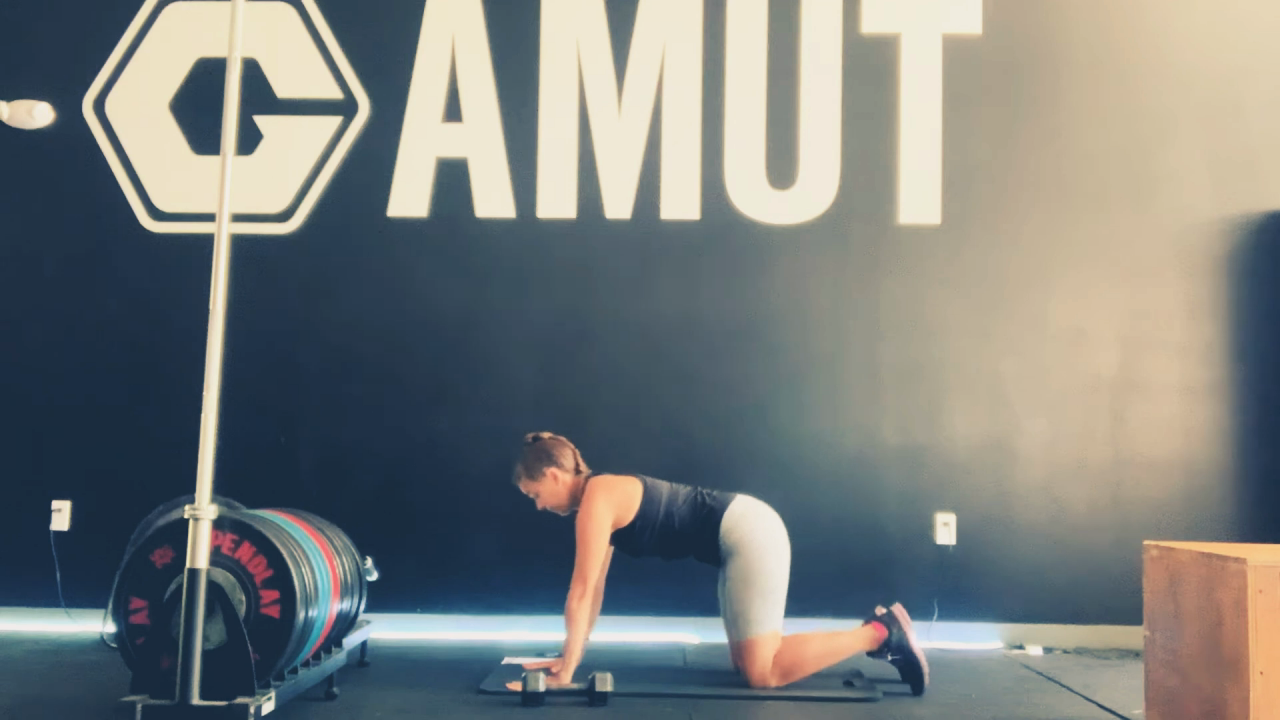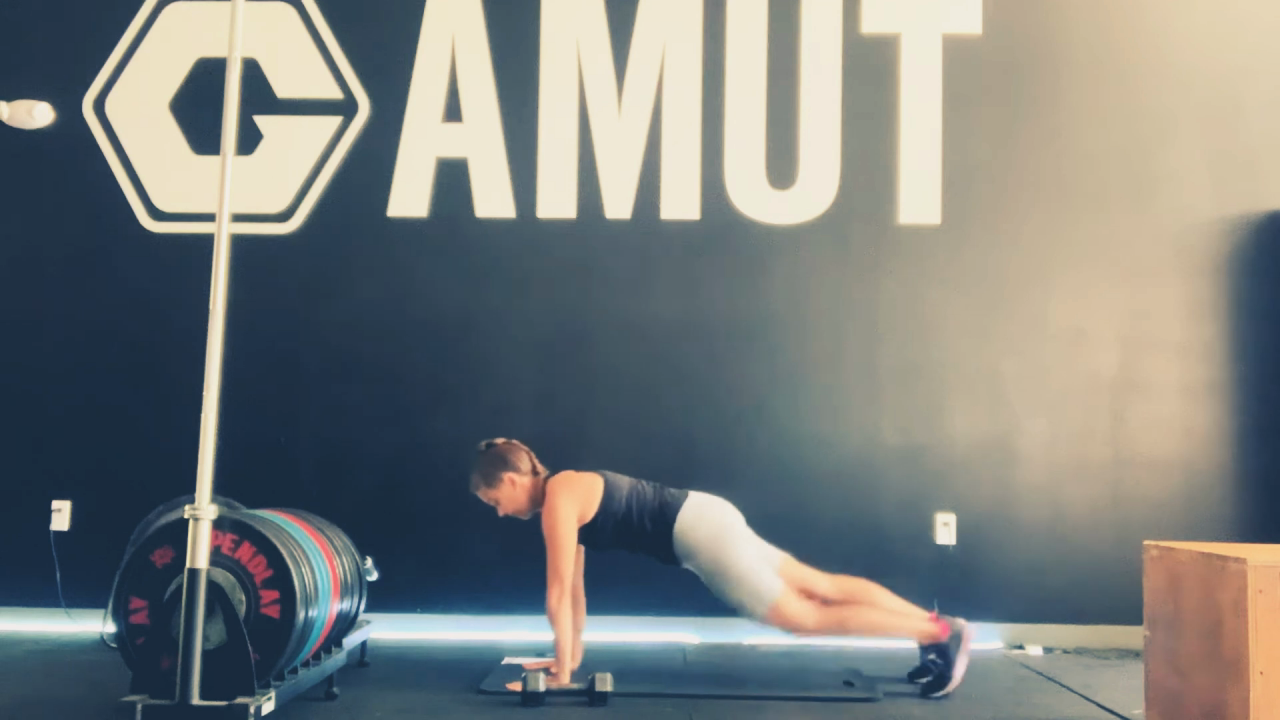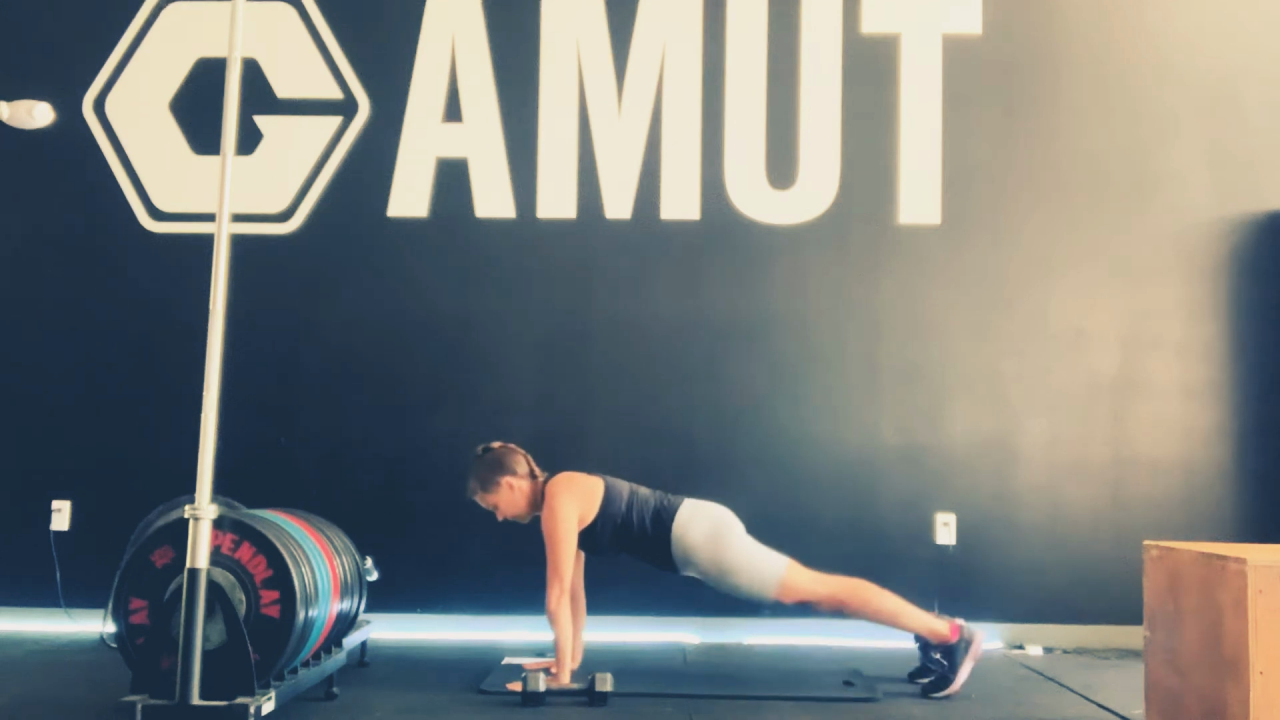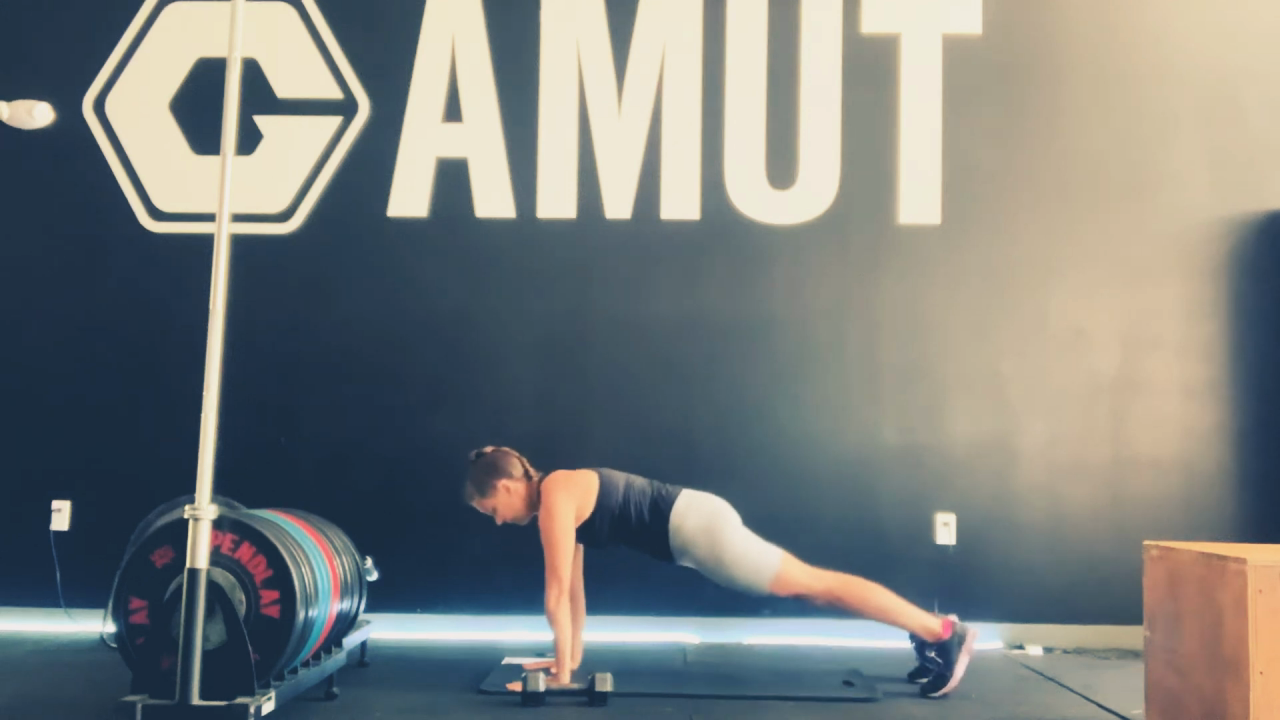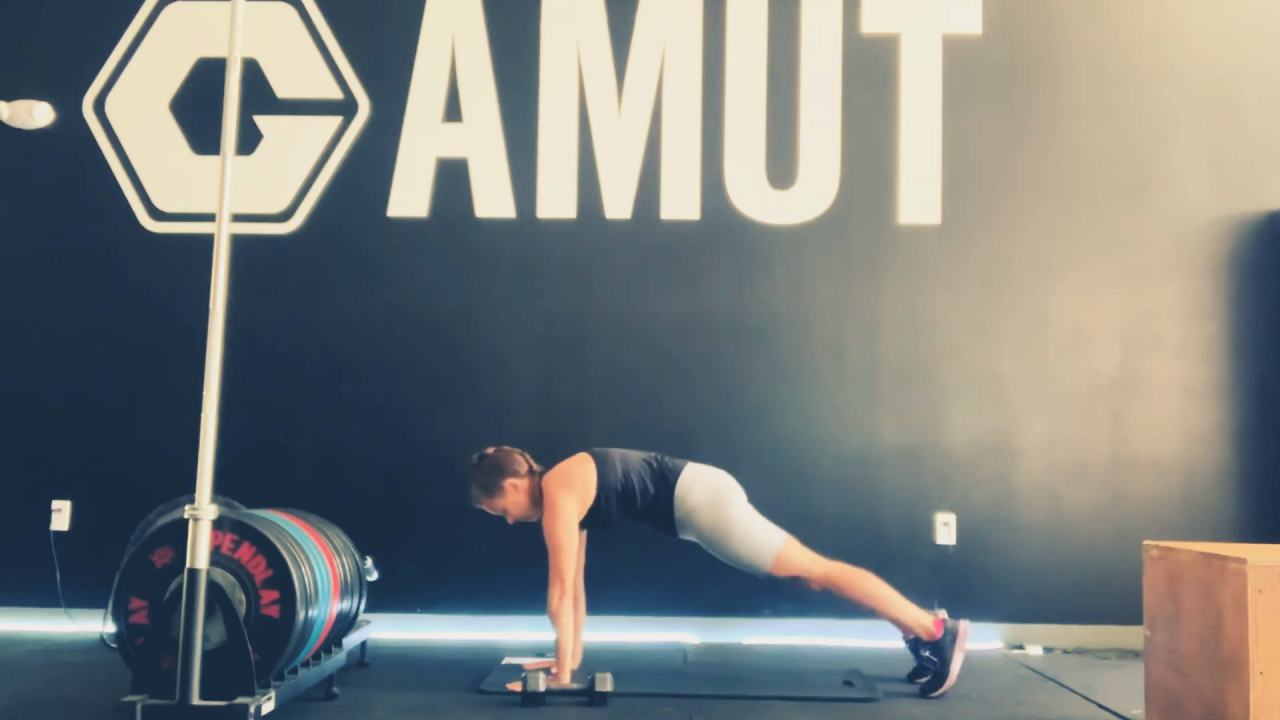
dt=0.4s
person 1, frame 1
left shoulder: (596, 499)
right shoulder: (601, 499)
left elbow: (581, 593)
right elbow: (593, 590)
left wrist: (566, 672)
right wrist: (567, 657)
left hip: (749, 535)
right hip: (743, 536)
left knee: (762, 675)
right knee: (745, 664)
left ankle: (882, 634)
right ankle: (875, 630)
person 1, frame 2
left shoulder: (558, 497)
right shoulder: (567, 497)
left elbow: (559, 593)
right elbow: (574, 586)
left wrist: (562, 671)
right wrist: (572, 654)
left hip: (700, 531)
right hip: (704, 523)
left knee: (809, 617)
right knee: (821, 588)
left ankle: (940, 635)
right ankle: (931, 622)
person 1, frame 3
left shoulder: (558, 498)
right shoulder: (564, 498)
left elbow: (558, 593)
right elbow: (573, 588)
left wrist: (562, 672)
right wrist: (572, 655)
left hip: (697, 538)
right hip: (693, 535)
left knee: (820, 591)
right knee: (816, 592)
left ankle: (949, 636)
right ankle: (936, 635)
person 1, frame 4
left shoulder: (554, 496)
right shoulder: (561, 497)
left elbow: (557, 591)
right elbow: (573, 585)
left wrist: (564, 671)
right wrist: (573, 654)
left hip: (695, 527)
right hip: (689, 527)
left knee: (816, 585)
right knee: (810, 587)
left ankle: (942, 633)
right ankle: (928, 634)
person 1, frame 5
left shoulder: (557, 492)
right shoulder: (566, 490)
left elbow: (562, 588)
right elbow: (574, 583)
left wrist: (562, 670)
right wrist: (573, 656)
left hip: (699, 500)
right hip: (694, 499)
left knee: (813, 570)
right knee: (807, 574)
left ankle: (935, 631)
right ankle: (919, 634)
